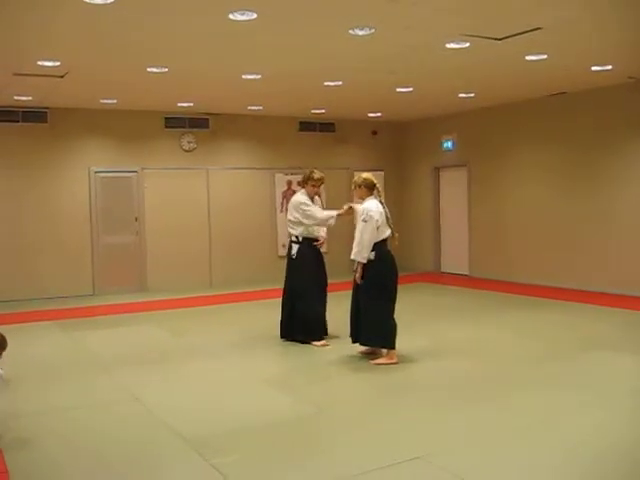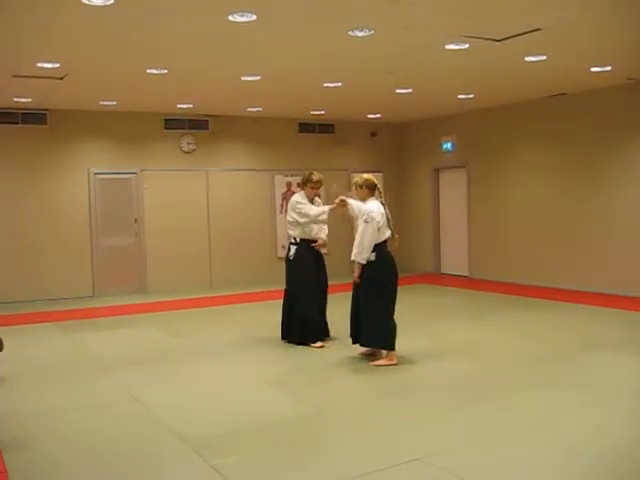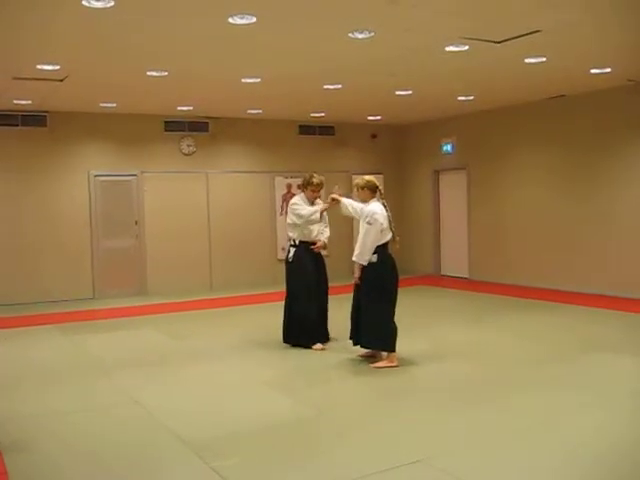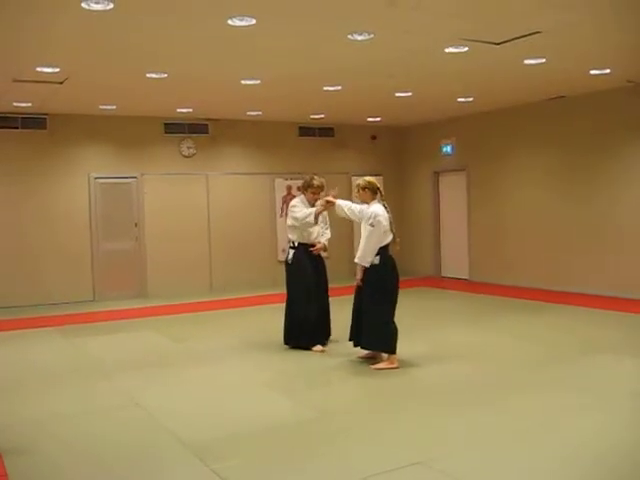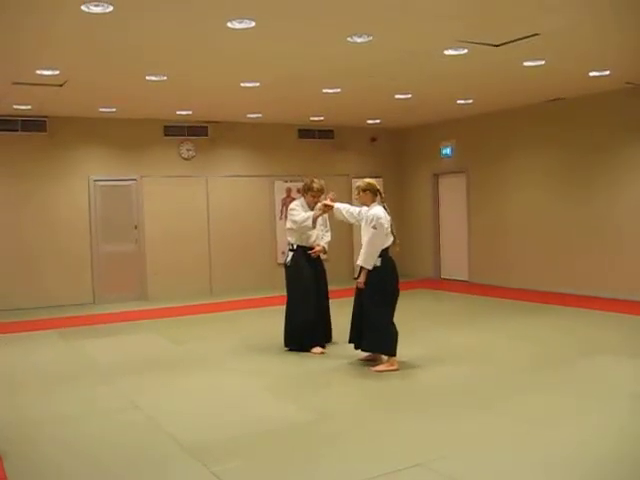
dt=0.1s
person 1, frame 1
left shoulder: (368, 208)
right shoulder: (375, 204)
left elbow: (364, 240)
left wrist: (359, 267)
right wrist: (355, 209)
left hip: (377, 262)
right hip: (379, 259)
left knee: (380, 306)
right knee: (368, 303)
left ankle: (390, 353)
right ankle: (376, 346)
person 1, frame 2
left shoulder: (370, 209)
right shoulder: (375, 205)
left elbow: (363, 240)
left wrist: (357, 267)
right wrist: (348, 202)
left hip: (377, 263)
right hip: (379, 261)
left knee: (380, 307)
right knee: (368, 304)
left ankle: (390, 355)
right ankle: (376, 347)
person 1, frame 3
left shoulder: (372, 211)
right shoulder: (374, 207)
left elbow: (366, 242)
right elbow: (358, 209)
left wrist: (358, 268)
right wrist: (340, 200)
left hip: (378, 264)
right hip: (378, 262)
left knee: (380, 309)
right knee: (368, 306)
left ankle: (391, 356)
right ankle: (377, 349)
person 1, frame 4
left shoulder: (375, 212)
right shoulder: (370, 209)
left elbow: (368, 244)
right elbow: (353, 209)
left wrist: (360, 270)
right wrist: (335, 202)
left hip: (379, 266)
right hip: (377, 265)
left knee: (381, 311)
right knee: (368, 308)
left ankle: (391, 358)
right ankle: (377, 350)
person 1, frame 5
left shoulder: (376, 215)
right shoulder: (369, 211)
left elbow: (371, 247)
right elbow: (352, 212)
left wrist: (363, 273)
right wrist: (333, 205)
left hip: (380, 268)
right hip: (376, 267)
left knee: (381, 313)
right knee: (368, 310)
left ankle: (391, 360)
right ankle: (377, 352)
person 2, frame 1
left shoulder: (315, 200)
right shoulder: (299, 201)
right elbow: (316, 217)
left wrist: (322, 237)
right wrist: (340, 212)
left hip: (311, 247)
right hip: (300, 249)
left knee: (317, 289)
right knee: (305, 291)
right ankle: (310, 334)
person 2, frame 2
left shoulder: (316, 201)
right shoulder: (297, 201)
left elbow: (322, 223)
right elbow: (312, 215)
left wrist: (322, 239)
right wrist: (333, 207)
left hip: (313, 249)
right hip: (299, 251)
left knee: (318, 291)
right knee: (304, 293)
left ankle: (316, 332)
right ankle: (308, 336)
person 2, frame 3
left shoulder: (318, 203)
right shoulder: (296, 203)
left elbow: (324, 226)
right elbow: (306, 216)
left wrist: (323, 241)
right wrist: (325, 207)
left hip: (314, 252)
right hip: (299, 252)
left knee: (319, 293)
right knee: (303, 295)
left ankle: (317, 334)
right ankle: (307, 337)
person 2, frame 4
left shoulder: (319, 206)
right shoulder: (296, 205)
left elbow: (326, 228)
right elbow: (303, 219)
left wrist: (323, 243)
right wrist: (319, 210)
left hip: (315, 254)
right hip: (299, 254)
left knee: (319, 296)
right knee: (303, 298)
left ankle: (318, 335)
right ankle: (307, 339)
person 2, frame 5
left shoulder: (320, 209)
right shoulder: (295, 208)
left elbow: (326, 231)
right elbow: (301, 223)
left wrist: (322, 246)
right wrist: (317, 213)
left hip: (314, 256)
right hip: (298, 257)
left knee: (319, 298)
right knee: (302, 300)
left ankle: (319, 337)
right ankle: (306, 342)
